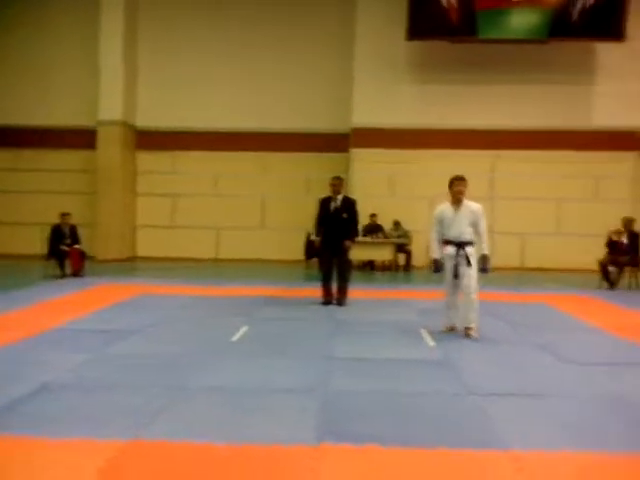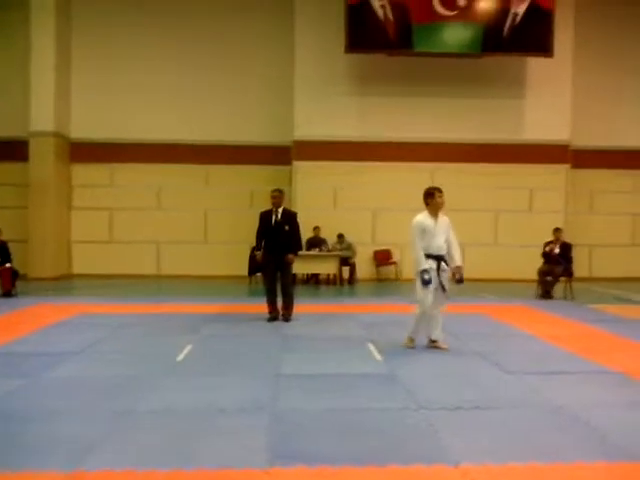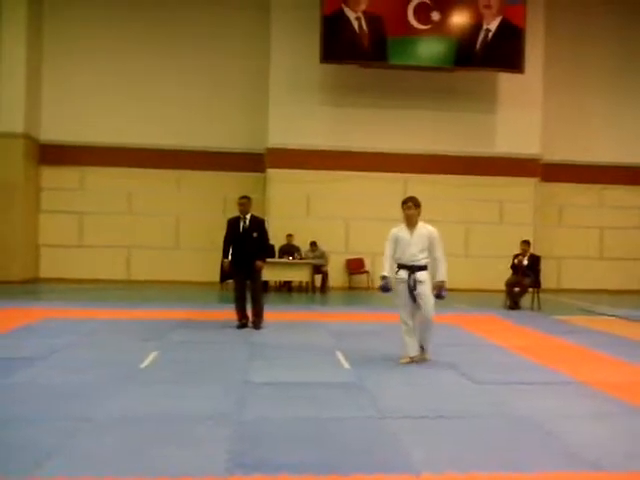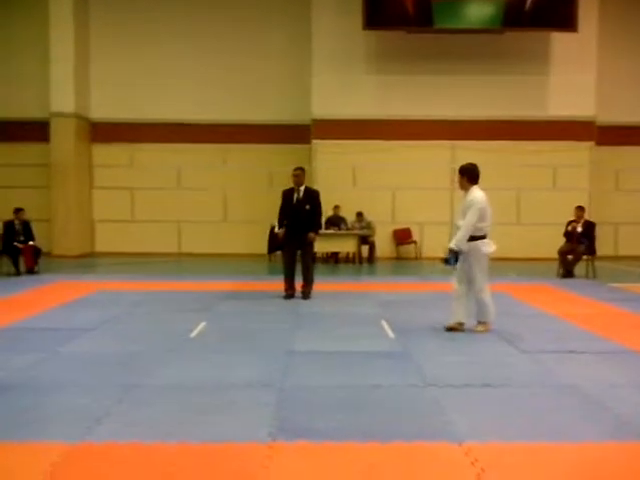
dt=0.7s
person 1, frame 1
left shoulder: (475, 208)
right shoulder: (441, 210)
left elbow: (482, 232)
right elbow: (435, 235)
left wrist: (484, 255)
right wrist: (435, 257)
left hip: (468, 251)
right hip: (449, 252)
left knee: (470, 289)
right knee: (450, 289)
left ankle: (469, 326)
right ankle: (451, 323)
person 1, frame 2
left shoulder: (445, 221)
right shoulder: (419, 221)
left elbow: (452, 244)
right elbow: (417, 247)
left wrist: (458, 266)
right wrist: (423, 270)
left hip: (442, 265)
right hip: (428, 265)
left knee: (438, 304)
right knee: (426, 304)
left ankle: (434, 338)
right ankle: (412, 336)
person 1, frame 3
left shoulder: (429, 231)
right shoulder: (396, 232)
left elbow: (438, 257)
right elbow: (389, 255)
left wrist: (440, 280)
right wrist: (386, 276)
left hip: (421, 276)
right hip: (402, 277)
left knee: (427, 314)
right knee: (406, 317)
left ankle: (422, 346)
right ankle: (412, 352)
person 1, frame 4
left shoulder: (477, 198)
right shoulder: (471, 196)
left elbow: (468, 226)
left wrist: (453, 247)
left hip: (476, 247)
right hip: (468, 246)
left knee: (479, 285)
right knee: (460, 284)
left ankle: (485, 321)
right ankle: (459, 320)
person 2, frame 1
left shoulder: (350, 202)
right shoulder: (324, 201)
left elbow: (354, 222)
right elbow: (320, 220)
left wrist: (350, 239)
right wrist: (318, 236)
left hip: (342, 241)
right hip: (326, 240)
left knee: (343, 270)
right knee: (325, 269)
left ankle: (341, 296)
right ankle: (327, 296)
person 2, frame 2
left shoulder: (291, 215)
right shoulder: (264, 215)
left elbow: (296, 235)
right elbow: (260, 234)
left wrist: (293, 253)
right wrist: (258, 250)
left hip: (285, 255)
right hip: (268, 255)
left knee: (287, 285)
right knee: (269, 285)
left ankle: (287, 312)
right ankle: (273, 312)
person 2, frame 3
left shoulder: (259, 222)
right shoulder: (232, 222)
left elbow: (265, 242)
right elbow: (227, 241)
left wrist: (261, 259)
right wrist: (226, 258)
left hip: (254, 262)
right hip: (237, 262)
left knee: (256, 292)
right knee: (239, 292)
left ankle: (257, 319)
right ankle: (242, 319)
person 2, frame 4
left shoulder: (313, 193)
right shoulder: (286, 193)
left elbow: (317, 214)
right elbow: (282, 211)
left wrist: (314, 231)
right wrist: (280, 227)
left hip: (306, 234)
right hip: (290, 233)
left knee: (307, 263)
right knee: (288, 263)
left ankle: (306, 290)
right ankle: (289, 290)
